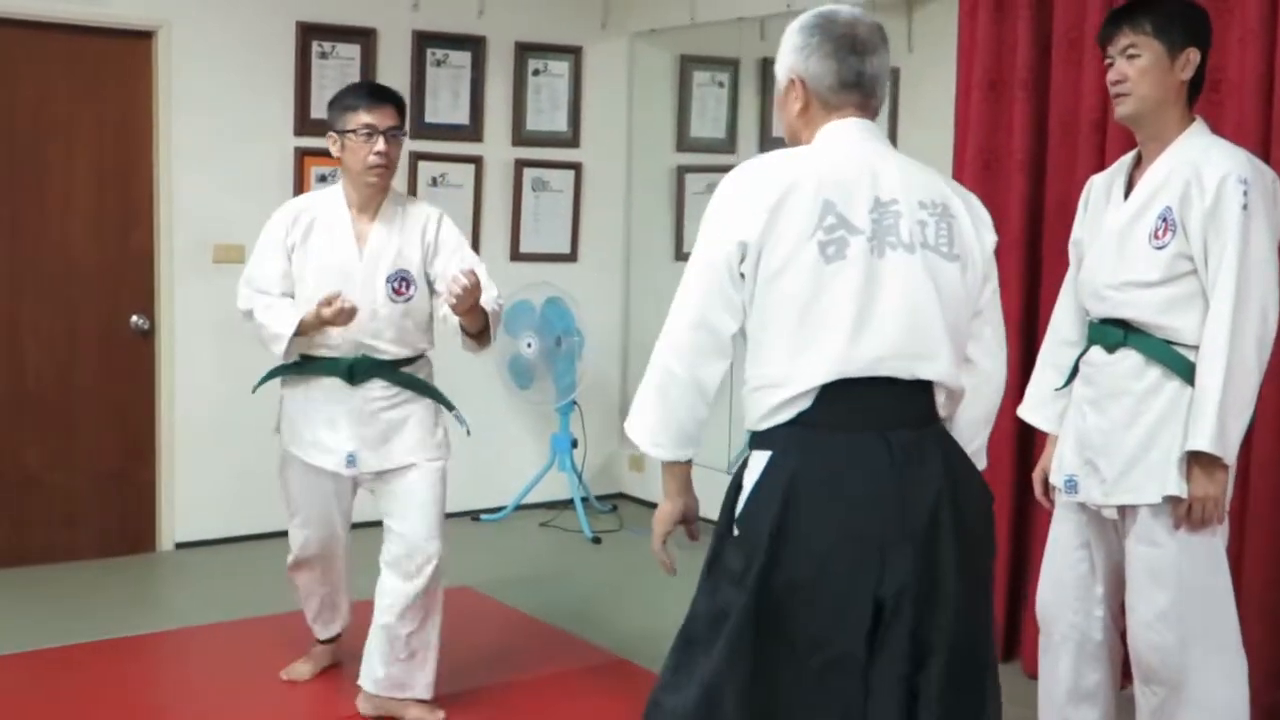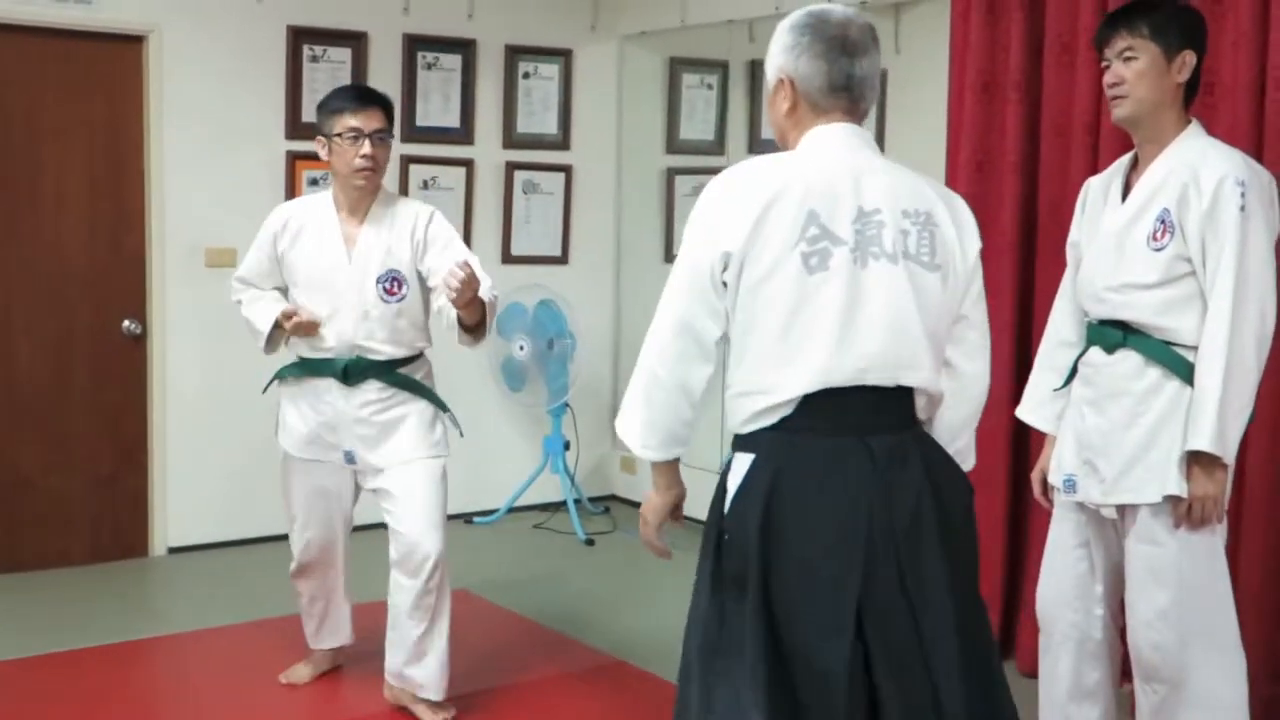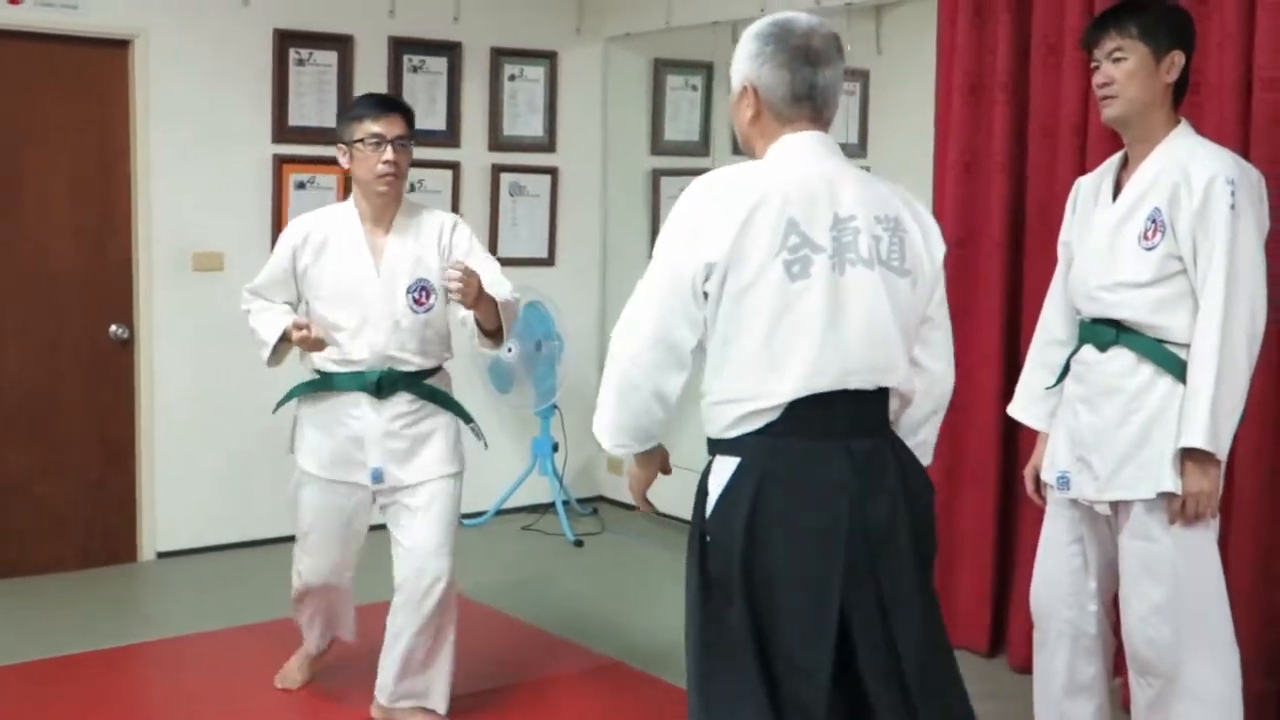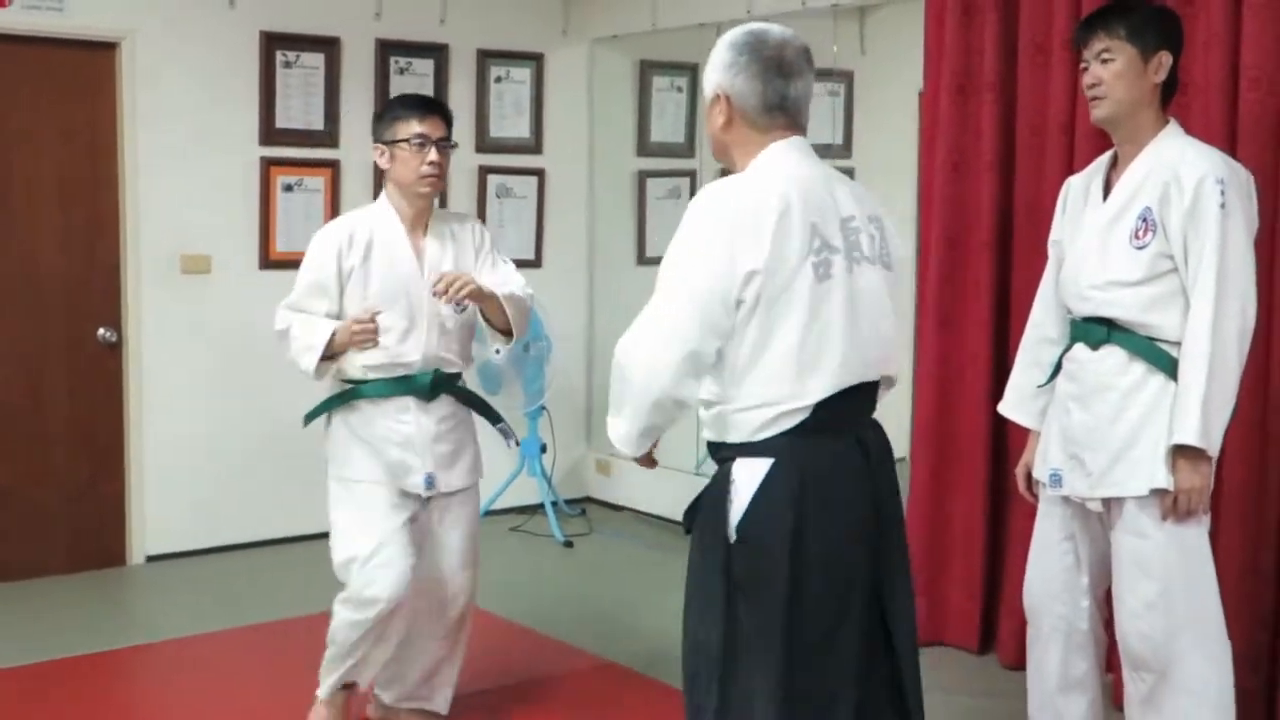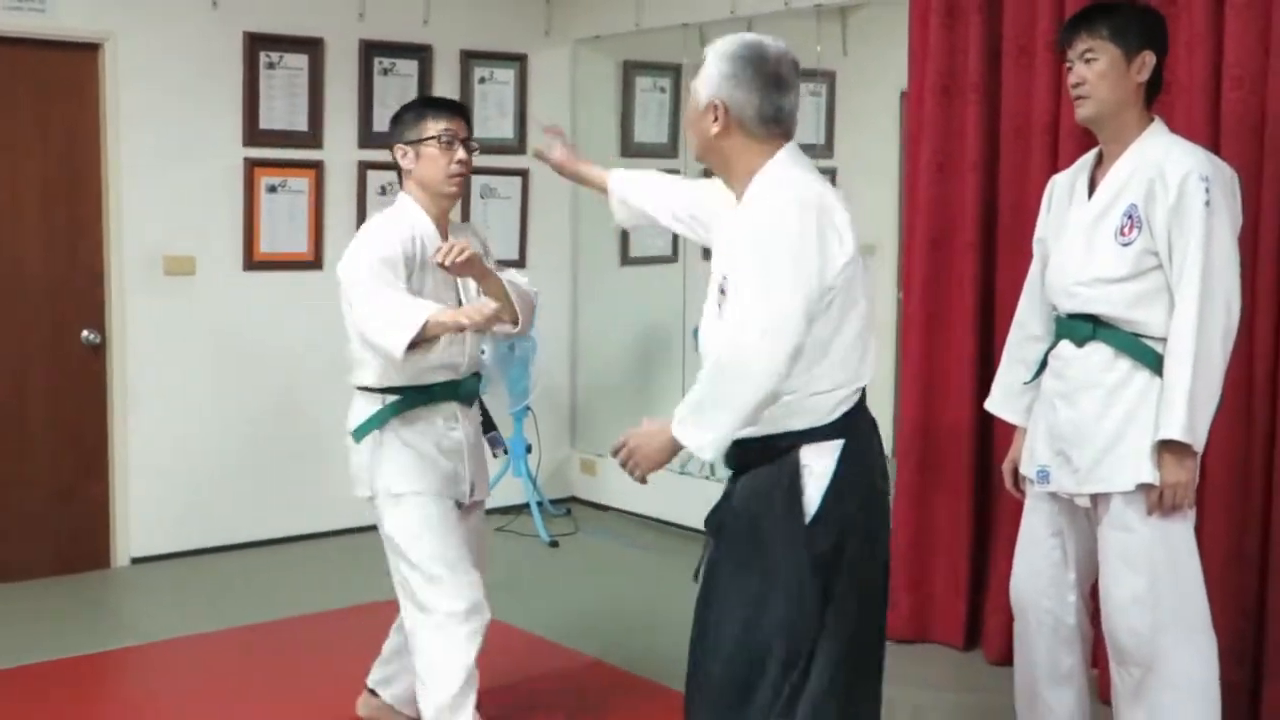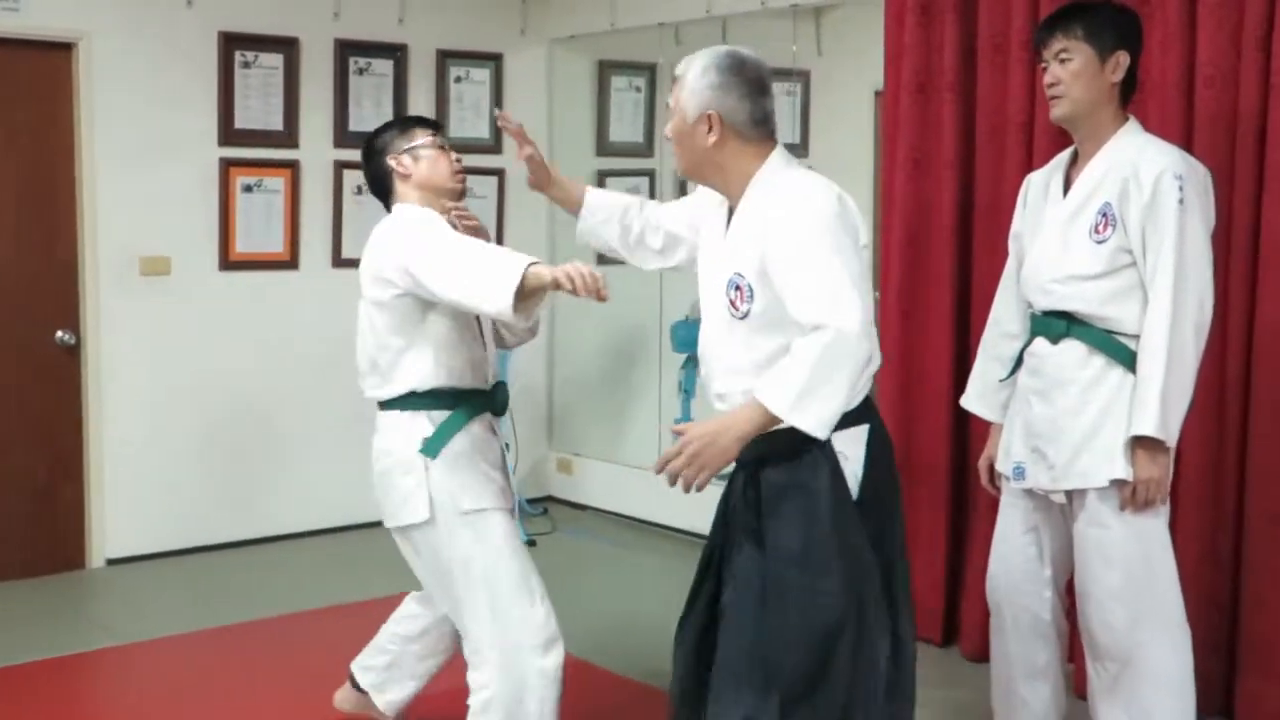
dt=0.2s
person 1, frame 1
right shoulder: (1103, 187)
left wrist: (1211, 453)
right wrist: (1053, 432)
left hip: (1170, 425)
right hip: (1093, 421)
left knee: (1176, 634)
right knee: (1067, 615)
person 1, frame 2
right shoulder: (1100, 190)
left wrist: (1210, 453)
right wrist: (1051, 431)
left hip: (1169, 426)
right hip: (1092, 423)
left knee: (1176, 631)
right knee: (1067, 613)
person 1, frame 3
left shoulder: (1215, 177)
right shoulder: (1090, 189)
left elbow: (1231, 318)
left wrist: (1203, 448)
right wrist: (1043, 429)
left hip: (1161, 423)
right hip: (1084, 419)
left knee: (1169, 628)
right knee: (1060, 609)
person 1, frame 4
left shoulder: (1204, 177)
right shoulder: (1079, 189)
left elbow: (1222, 315)
left wrist: (1195, 445)
right wrist: (1034, 427)
left hip: (1153, 419)
right hip: (1075, 417)
left knee: (1162, 623)
right knee: (1053, 605)
person 1, frame 5
left shoulder: (1188, 175)
right shoulder: (1064, 187)
left elbow: (1207, 312)
left wrist: (1181, 441)
right wrist: (1020, 423)
left hip: (1137, 415)
right hip: (1062, 412)
left knee: (1150, 617)
right knee: (1040, 600)
person 1, frame 6
left shoulder: (1163, 173)
right shoulder: (1040, 184)
left elbow: (1180, 309)
left wrist: (1154, 437)
right wrist: (996, 420)
left hip: (1112, 410)
right hip: (1037, 408)
left knee: (1126, 611)
right knee: (1017, 594)
person 2, frame 1
left shoulder: (760, 186)
right shoulder: (956, 205)
left elbow: (693, 343)
right elbow: (982, 366)
left wrist: (675, 479)
left hip: (805, 477)
right hip: (923, 475)
person 2, frame 2
left shoulder: (745, 192)
right shoulder: (941, 208)
left elbow: (679, 344)
right elbow: (966, 368)
left wrist: (664, 473)
left hip: (788, 481)
right hip: (906, 479)
person 2, frame 3
left shoulder: (723, 198)
right shoulder: (904, 212)
left elbow: (648, 344)
right elbow: (932, 369)
left wrist: (642, 449)
left hip: (770, 485)
right hip: (877, 477)
person 2, frame 4
left shoulder: (733, 204)
right shoulder: (859, 206)
left elbow: (661, 354)
left wrist: (632, 428)
left hip: (778, 486)
right hip: (856, 467)
person 2, frame 5
left shoulder: (786, 209)
right shoulder: (760, 195)
left elbow: (749, 360)
right elbow: (683, 200)
left wrist: (672, 436)
right wrist: (581, 168)
left hip: (805, 474)
right hip: (806, 469)
person 2, frame 6
left shoulder: (806, 206)
right shoulder: (717, 206)
left elbow: (841, 334)
right elbow: (642, 226)
left wrist: (739, 425)
right wrist: (551, 184)
left hip: (825, 471)
right hip: (770, 469)
right knee: (729, 653)
person 3, frame 1
left shoulder: (428, 223)
right shoulder: (296, 219)
left elbow: (478, 311)
right elbow: (257, 298)
left wrist: (472, 310)
right wrist: (309, 321)
left hip: (402, 405)
right hip: (318, 403)
left knee: (416, 552)
right knee: (314, 541)
right ankle: (326, 637)
person 3, frame 2
left shoulder: (419, 221)
right shoulder: (288, 224)
left elbow: (472, 307)
right elbow: (248, 288)
left wrist: (470, 302)
right wrist: (280, 321)
left hip: (400, 404)
right hip: (317, 403)
left knee: (422, 546)
right knee: (315, 544)
right ankle: (326, 644)
person 3, frame 3
left shoulder: (443, 230)
right shoulder: (307, 234)
left elbow: (501, 312)
right elbow: (260, 301)
left wrist: (480, 301)
right wrist: (290, 331)
left hip: (421, 420)
right hip: (336, 419)
left knee: (427, 573)
right knee: (320, 560)
right ankle: (323, 634)
person 3, frame 4
left shoulder: (467, 234)
right shoulder: (344, 237)
left elbow: (517, 314)
right elbow: (296, 321)
left wrist: (480, 292)
right wrist: (345, 335)
left hip: (447, 422)
right hip: (369, 425)
left knee: (449, 585)
right knee: (382, 582)
person 3, frame 5
left shoulder: (456, 238)
right shoulder: (385, 234)
left elbow: (516, 317)
right elbow: (377, 317)
left wrist: (483, 271)
right wrist: (453, 316)
left hip: (452, 428)
right hip: (396, 436)
left knee: (435, 593)
right knee: (452, 603)
person 3, frame 6
left shoulder: (436, 240)
right shoulder: (408, 233)
left elbow: (514, 328)
right elbow: (470, 274)
left wrist: (479, 250)
right wrist: (550, 274)
left hip: (444, 448)
right hip: (433, 453)
left knee: (447, 598)
right knee: (521, 636)
